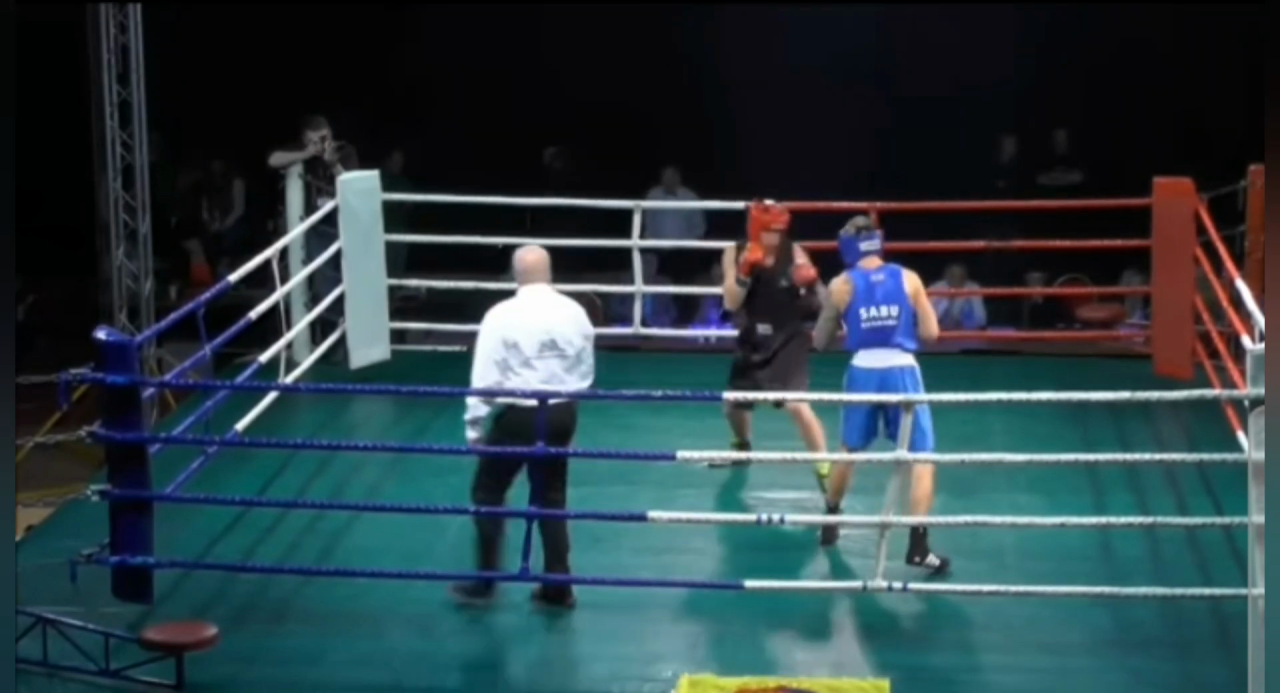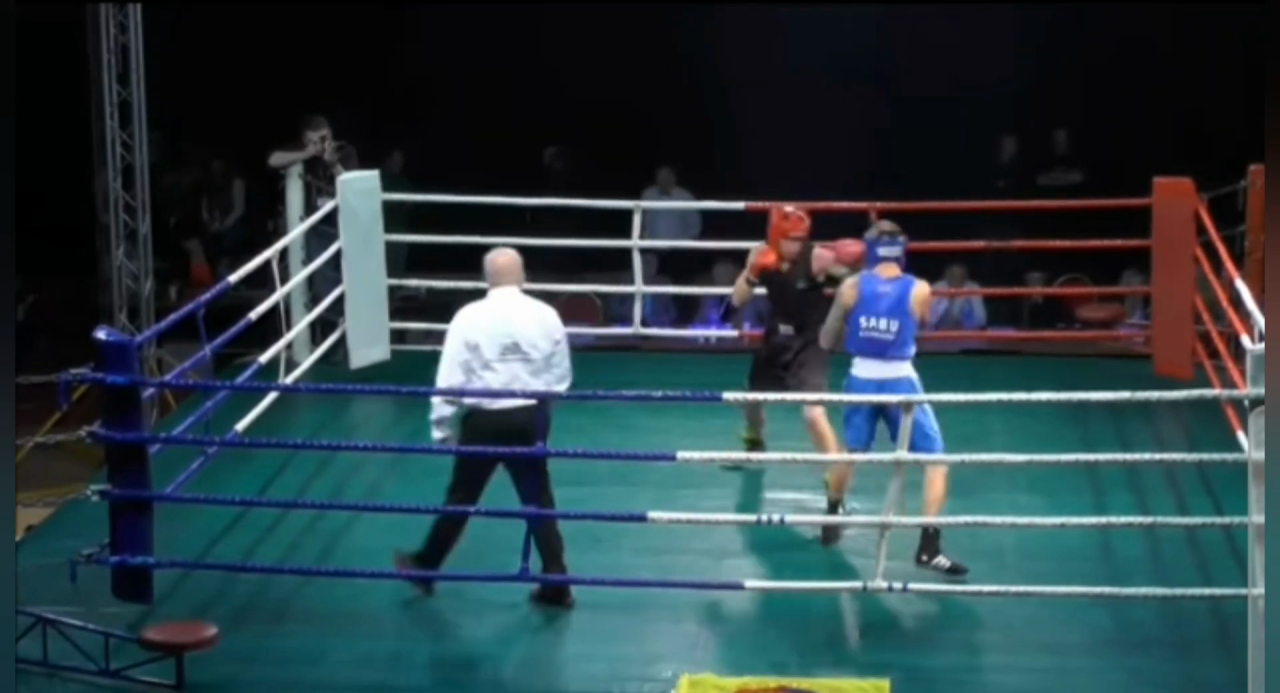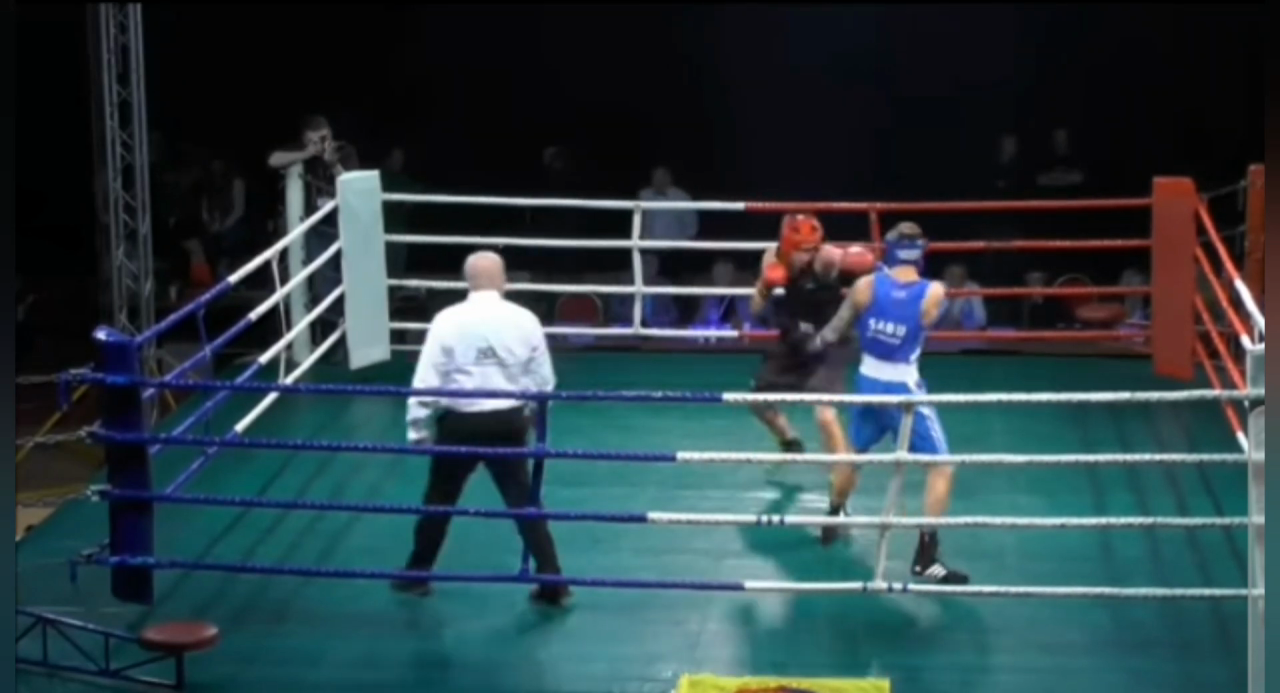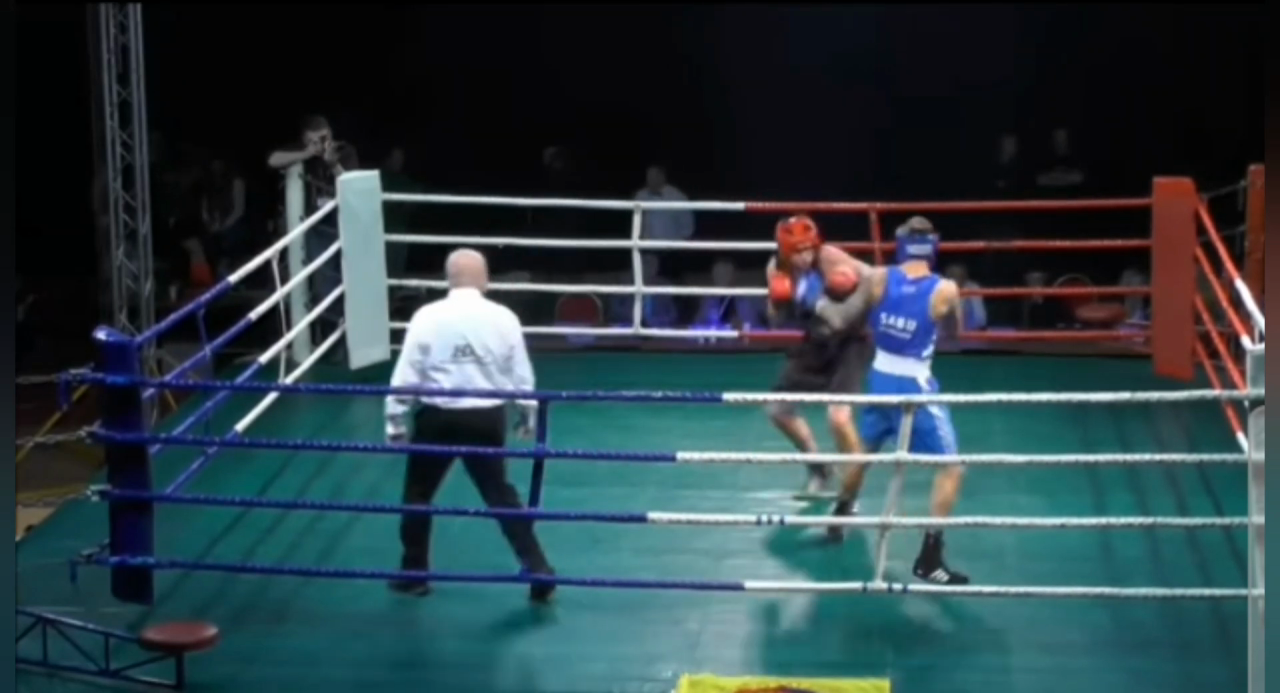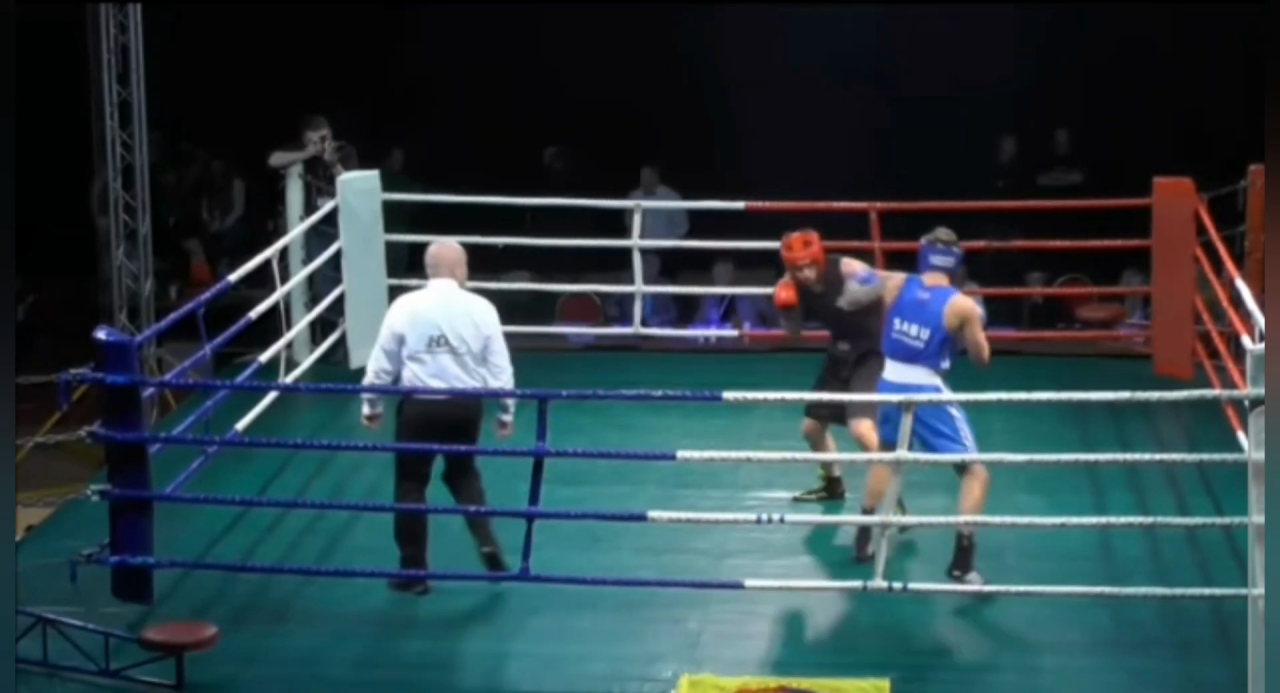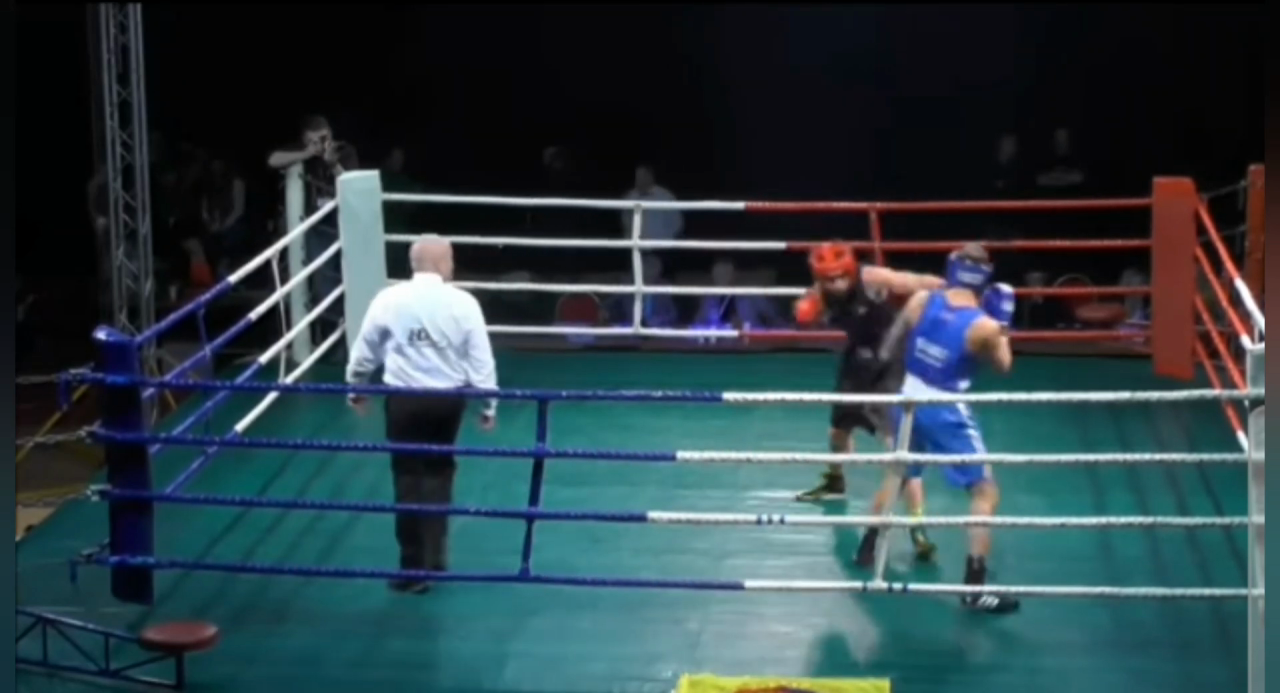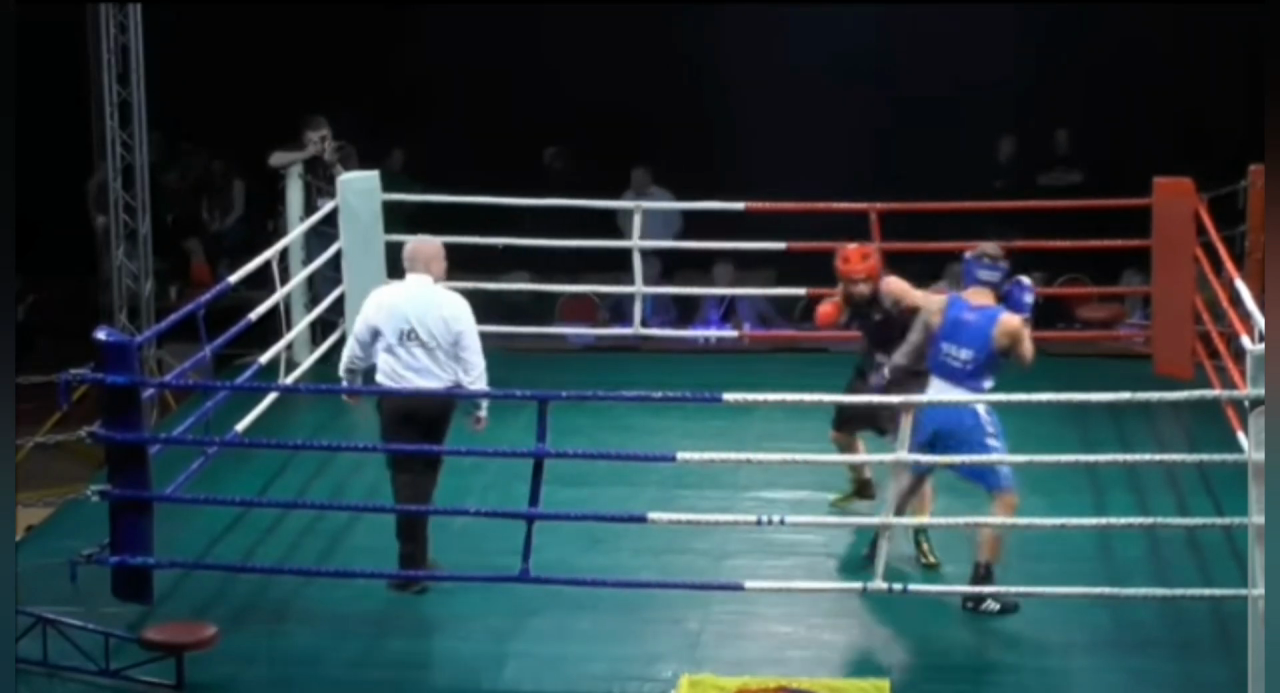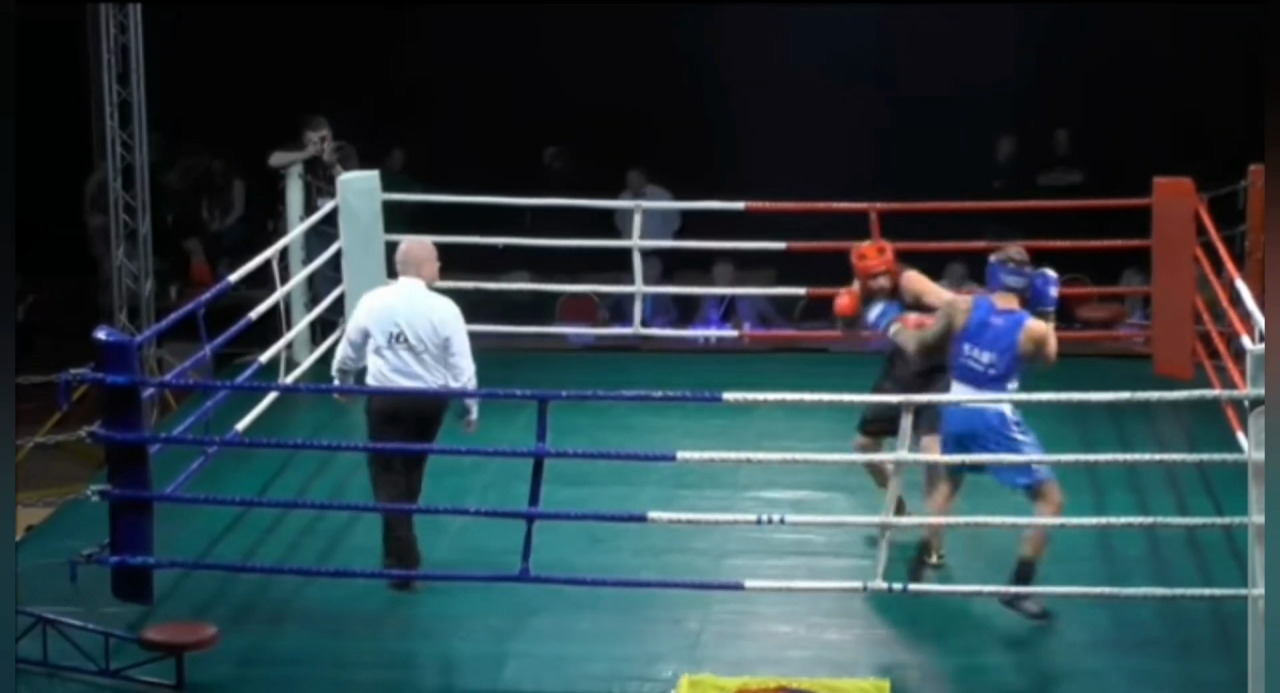
dt=0.1s
person 1, frame 1
left shoulder: (840, 285)
right shoulder: (909, 280)
left elbow: (820, 341)
right elbow: (930, 333)
left hip: (860, 374)
right hip: (901, 374)
left knee: (849, 452)
right knee: (923, 458)
left ankle: (830, 525)
right ankle: (919, 545)
person 1, frame 2
left shoulder: (851, 287)
right shoulder: (919, 290)
left elbow: (827, 342)
left hip: (861, 380)
right hip: (900, 382)
left knee: (851, 451)
right knee: (935, 461)
left ankle: (832, 521)
right ankle: (929, 546)
person 1, frame 3
left shoulder: (866, 285)
right shoulder: (934, 293)
left elbow: (834, 332)
left wrist: (819, 340)
left hip: (868, 381)
right hip: (904, 388)
left knee: (856, 453)
right knee: (941, 468)
left ankle: (831, 520)
right ankle: (926, 556)
person 1, frame 4
left shoulder: (877, 278)
right shoulder: (945, 290)
left elbow: (843, 318)
left hip: (881, 377)
right hip: (915, 384)
left knee: (867, 450)
right knee: (950, 468)
left ankle: (839, 518)
right ankle: (929, 560)
person 1, frame 5
left shoulder: (895, 284)
right shoulder: (963, 306)
right elbow: (981, 357)
left hip: (890, 386)
right hip: (927, 392)
right knee: (975, 473)
left ankle: (865, 539)
right ankle: (961, 562)
person 1, frame 6
left shoulder: (920, 302)
right shoulder: (983, 326)
left elbow: (890, 347)
right elbow: (1004, 365)
right wrist: (1002, 324)
left hip: (910, 404)
right hip: (944, 412)
left knee: (898, 474)
right knee: (985, 493)
left ankle: (869, 545)
right ankle: (975, 586)
person 1, frame 7
left shoulder: (937, 306)
right shoulder: (1009, 323)
right elbow: (1026, 358)
left wrist: (886, 372)
right wrist: (1023, 314)
left hip: (933, 408)
right hip: (971, 416)
left knee: (913, 478)
right knee: (1005, 499)
left ankle: (879, 546)
right ankle: (977, 590)
person 1, frame 8
left shoulder: (962, 306)
right shoulder: (1035, 328)
left elbow: (919, 344)
right elbow: (1048, 355)
left wrist: (895, 329)
right wrist: (1046, 310)
left hip: (956, 410)
right hip: (995, 417)
left knee: (949, 482)
right knee: (1050, 497)
left ankle: (920, 560)
right ankle: (1021, 584)
person 2, frame 1
left shoulder: (501, 315)
right shoulder: (574, 312)
left elbow: (484, 378)
right elbow: (585, 370)
left wrist: (475, 426)
left hip: (517, 417)
right hip: (562, 414)
left knee: (486, 493)
right knee: (550, 498)
left ankle: (483, 580)
right ankle: (557, 586)
person 2, frame 2
left shoulder: (470, 317)
right shoulder: (546, 315)
left elbow: (450, 379)
right elbow: (561, 374)
left wrist: (441, 427)
right wrist: (540, 403)
left hip: (484, 419)
right hip: (533, 417)
left knee: (461, 497)
right knee: (538, 500)
left ankle: (424, 566)
right ankle: (556, 585)
person 2, frame 3
left shoulder: (448, 321)
right shoulder: (524, 320)
left elbow: (427, 381)
right elbow: (543, 378)
left wrist: (416, 427)
left hip: (459, 421)
right hip: (508, 420)
left knee: (439, 498)
right knee: (522, 499)
left ankle: (417, 574)
right ankle: (551, 580)
person 2, frame 4
left shoulder: (428, 317)
right shoulder: (503, 318)
left elbow: (405, 377)
right elbow: (522, 377)
left wrist: (395, 422)
right wrist: (527, 416)
left hip: (438, 418)
right hip: (487, 418)
left knee: (418, 495)
right knee: (500, 494)
left ankle: (414, 574)
right ankle: (538, 570)
person 2, frame 5
left shoulder: (406, 307)
right shoulder: (480, 308)
left elbow: (382, 363)
right elbow: (499, 366)
left wrist: (370, 404)
right wrist: (506, 410)
left hip: (419, 407)
right hip: (465, 406)
left knee: (410, 486)
right knee: (463, 478)
left ankle: (413, 572)
right ankle: (486, 543)
person 2, frame 6
left shoulder: (389, 300)
right shoulder: (463, 303)
left elbow: (365, 352)
right elbow: (481, 360)
left wrist: (356, 389)
right wrist: (489, 405)
left hip: (405, 401)
right hip: (449, 399)
left knee: (409, 482)
right knee: (439, 470)
left ankle: (414, 568)
right ankle: (434, 554)
person 2, frame 7
left shoulder: (381, 299)
right shoulder: (454, 304)
left elbow: (357, 350)
right elbow: (472, 362)
left wrist: (350, 383)
right wrist: (480, 405)
left hip: (397, 399)
right hip: (440, 399)
left knee: (405, 478)
right knee: (425, 473)
left ankle: (412, 564)
right ankle: (414, 554)
person 2, frame 8
left shoulder: (373, 302)
right shoulder: (443, 309)
left elbow: (349, 352)
right elbow: (461, 366)
left wrist: (342, 382)
right wrist: (471, 408)
left hip: (385, 400)
right hip: (430, 401)
left knee: (388, 476)
right knee: (411, 473)
left ankle: (402, 560)
right ankle: (403, 554)
person 3, frame 1
left shoulder: (795, 254)
right shoulder: (736, 252)
left elbow: (818, 305)
right elbow: (730, 305)
left wrist: (813, 289)
right wrist: (744, 275)
left hip: (790, 337)
right hip: (753, 338)
left knee: (796, 405)
right knee: (734, 404)
left ankle: (826, 473)
right ankle: (742, 446)
person 3, frame 2
left shoulder: (817, 256)
right shoulder: (760, 255)
right elbow: (737, 301)
left wrist: (846, 264)
right wrist: (754, 274)
left hip: (811, 341)
right hip: (778, 336)
left knee: (813, 414)
right knee: (752, 399)
right ankle: (754, 445)
person 3, frame 3
left shoulder: (825, 255)
right shoulder: (772, 258)
right elbow: (757, 309)
right wrist: (766, 286)
left hip: (832, 341)
right hip: (796, 339)
left knee: (825, 416)
right knee: (759, 399)
left ankle: (841, 493)
right ankle: (790, 442)
person 3, frame 4
left shoulder: (830, 257)
right shoulder: (776, 268)
right elbow: (776, 320)
left wrist: (852, 280)
right wrist: (778, 300)
left hip: (849, 342)
right hip: (816, 342)
left knee: (838, 417)
right knee: (778, 411)
right ankle: (817, 466)
person 3, frame 5
left shoulder: (845, 269)
right shoulder: (793, 284)
right elbow: (793, 330)
right wrist: (785, 309)
left hip: (871, 355)
right hip: (841, 355)
left knee: (861, 428)
right knee: (812, 428)
right ankle: (832, 483)
person 3, frame 6
left shoulder: (870, 277)
right shoulder: (821, 293)
left elbow: (922, 285)
right elbow: (820, 326)
right wrist: (809, 319)
left hip: (891, 362)
right hip: (858, 360)
right knee: (837, 432)
left ankle: (917, 524)
right ankle: (834, 481)
person 3, frame 7
left shoulder: (888, 287)
right shoulder: (845, 294)
right elbow: (842, 329)
right wrist: (829, 319)
left hip: (910, 371)
right hip: (874, 366)
right knee: (840, 434)
left ankle: (921, 534)
right ankle: (864, 485)
person 3, frame 8
left shoulder: (909, 282)
right shoulder: (862, 289)
right wrist: (847, 312)
left hip: (935, 369)
right hip: (900, 368)
left knee: (931, 451)
right knee: (866, 443)
right ankle: (896, 505)
person 4, frame 1
left shoulder: (345, 151)
right shoulder: (302, 152)
right elbow: (273, 160)
left wrist: (334, 164)
right wrist: (306, 155)
right hip: (318, 228)
right knee: (325, 286)
person 4, frame 2
left shoulder: (345, 151)
right shoulder: (302, 152)
right elbow: (273, 160)
left wrist: (334, 164)
right wrist: (306, 155)
right hip: (318, 227)
right knee: (325, 286)
person 4, frame 3
left shoulder: (345, 151)
right shoulder: (302, 152)
right elbow: (273, 160)
left wrist: (334, 164)
right wrist: (306, 155)
right hip: (318, 228)
right knee: (325, 286)
person 4, frame 4
left shoulder: (345, 151)
right shoulder: (302, 151)
right elbow: (273, 160)
left wrist: (334, 164)
right wrist: (306, 154)
right hip: (318, 227)
right knee: (325, 286)
person 4, frame 5
left shoulder: (345, 152)
right shoulder: (301, 152)
right elbow: (273, 160)
left wrist: (333, 165)
right wrist: (306, 155)
right hip: (318, 227)
right knee: (325, 285)
person 4, frame 6
left shoulder: (345, 151)
right shoulder: (301, 151)
right elbow: (273, 160)
left wrist: (334, 165)
right wrist: (306, 155)
right hip: (318, 227)
right knee: (325, 285)
person 4, frame 7
left shoulder: (345, 152)
right shoulder: (301, 152)
right elbow: (273, 161)
left wrist: (334, 165)
right wrist: (306, 154)
right hip: (317, 228)
right knee: (324, 285)
right ankle: (332, 335)
person 4, frame 8
left shoulder: (344, 151)
right shoulder: (301, 151)
right elbow: (273, 160)
left wrist: (333, 165)
right wrist: (306, 155)
right hip: (317, 227)
right knee: (324, 285)
right ankle: (331, 332)
